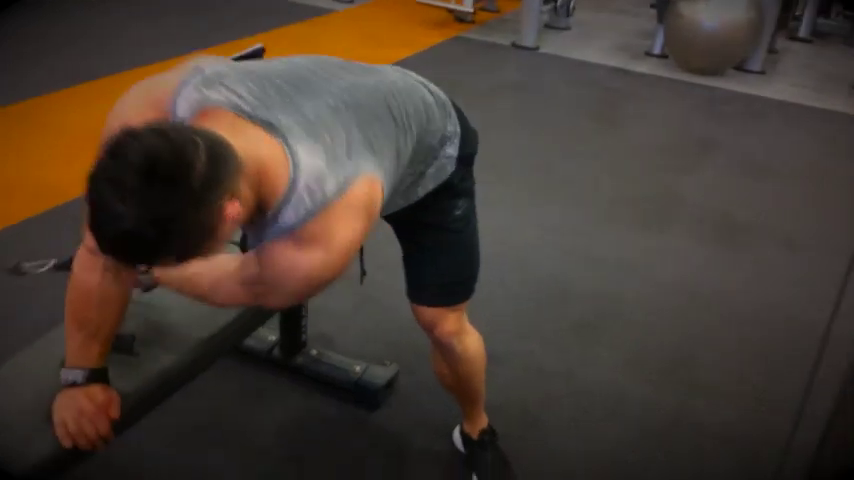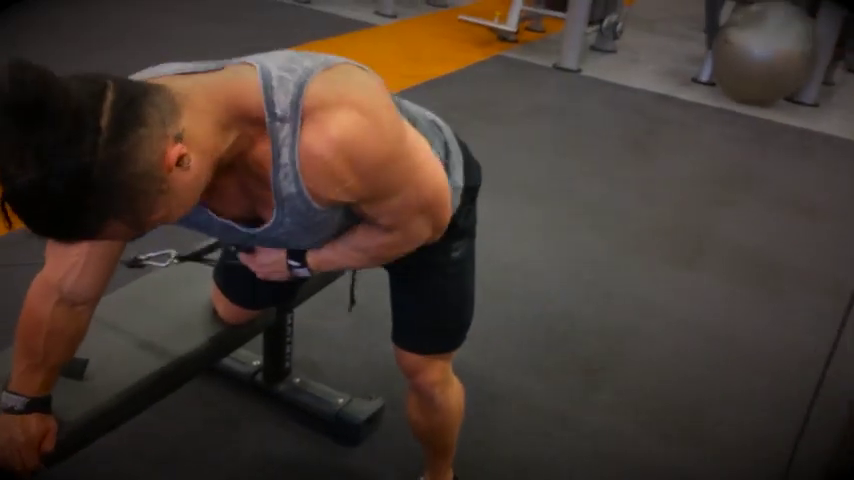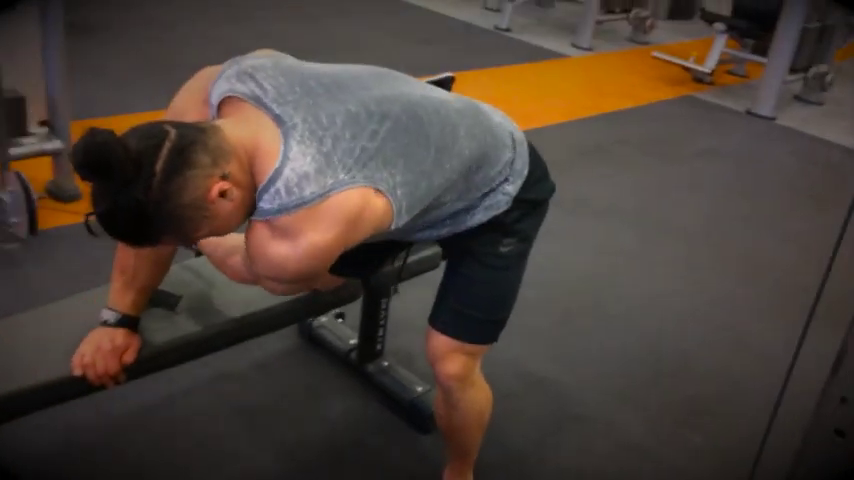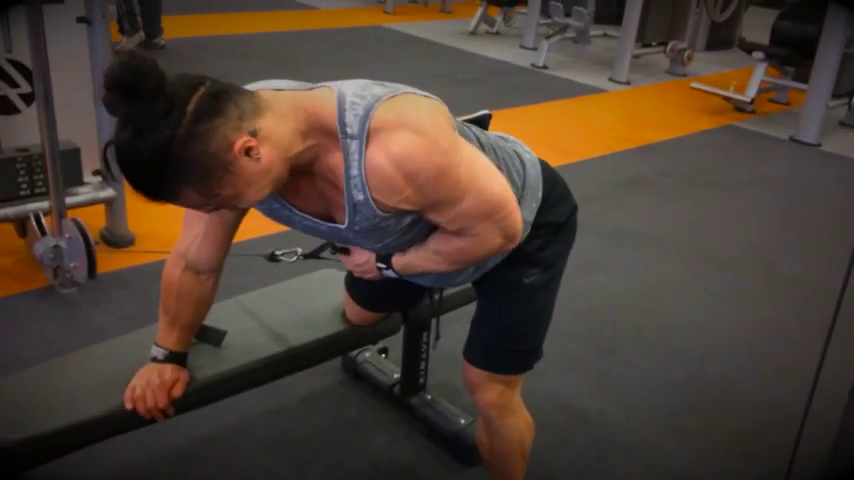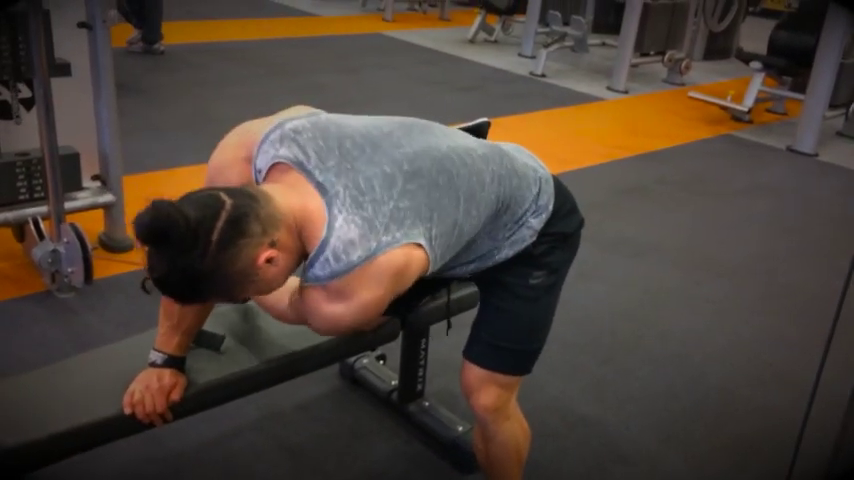
dt=1s
person 1, frame 1
left shoulder: (325, 236)
right shoulder: (147, 114)
left elbow: (253, 285)
right elbow: (102, 254)
left wrist: (154, 270)
right wrist: (82, 374)
left hip: (430, 154)
right hip: (343, 116)
left knee: (443, 324)
right knee: (270, 253)
left ankle: (476, 432)
person 1, frame 2
left shoulder: (333, 135)
right shoulder: (114, 152)
left elbow: (423, 216)
right elbow: (66, 290)
left wrist: (302, 261)
left hip: (418, 209)
left knee: (424, 372)
right knee: (230, 311)
person 1, frame 3
left shoulder: (299, 236)
right shoulder: (210, 94)
left elbow: (258, 271)
right elbow: (158, 212)
left wrist: (203, 242)
right wrist: (118, 318)
left hip: (499, 190)
right hip: (422, 154)
left knee: (451, 364)
person 1, frame 4
left shoulder: (394, 149)
right shoulder: (230, 130)
left elbow: (498, 228)
right elbow: (194, 262)
left wrist: (390, 262)
right wrist: (168, 353)
left hip: (525, 217)
right hip: (426, 221)
left knee: (490, 392)
right knee: (359, 314)
person 1, frame 5
left shoulder: (349, 291)
right shoulder: (245, 152)
left elbow: (300, 309)
right elbow: (199, 255)
left wrist: (250, 292)
right wrist: (166, 358)
left hip: (531, 226)
right hip: (455, 192)
left knee: (486, 397)
